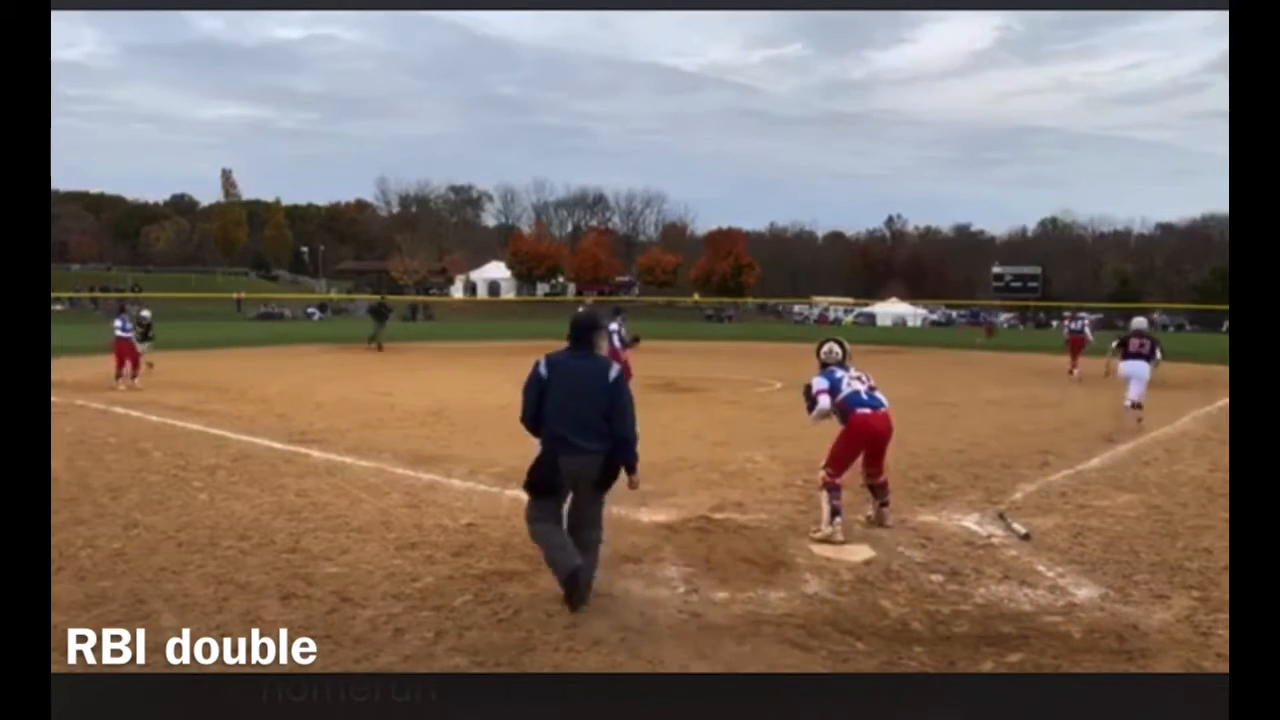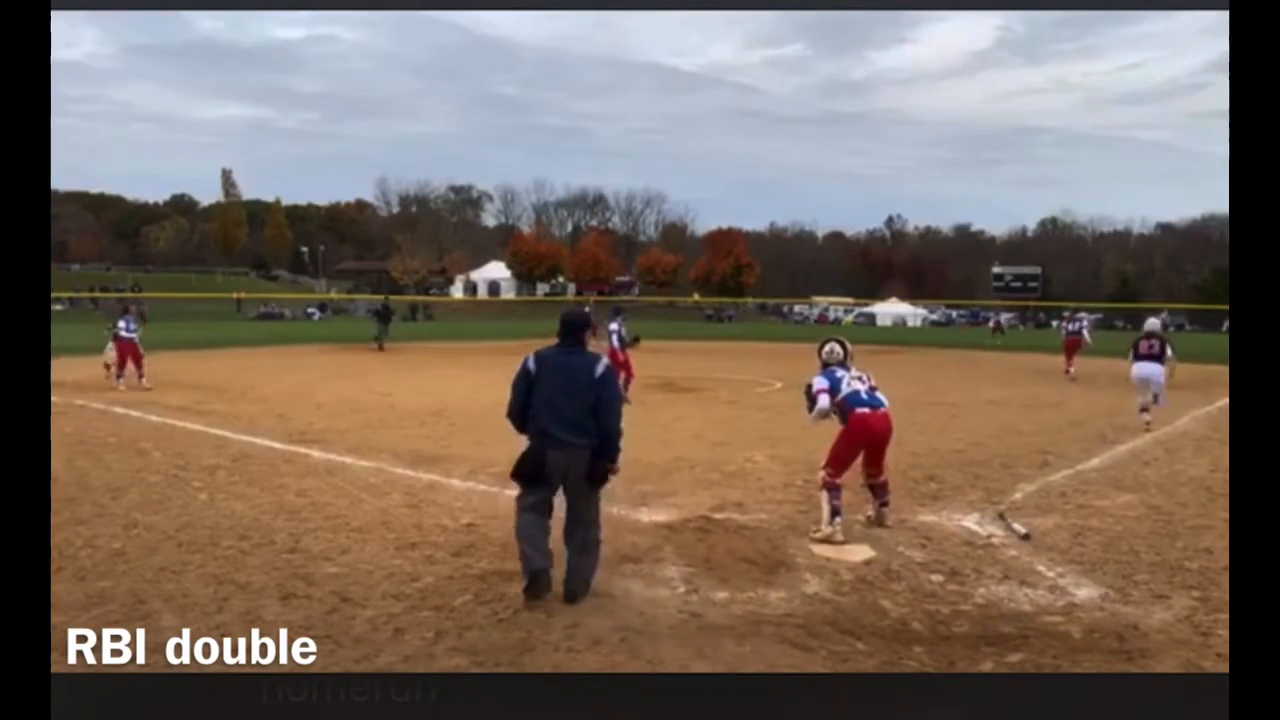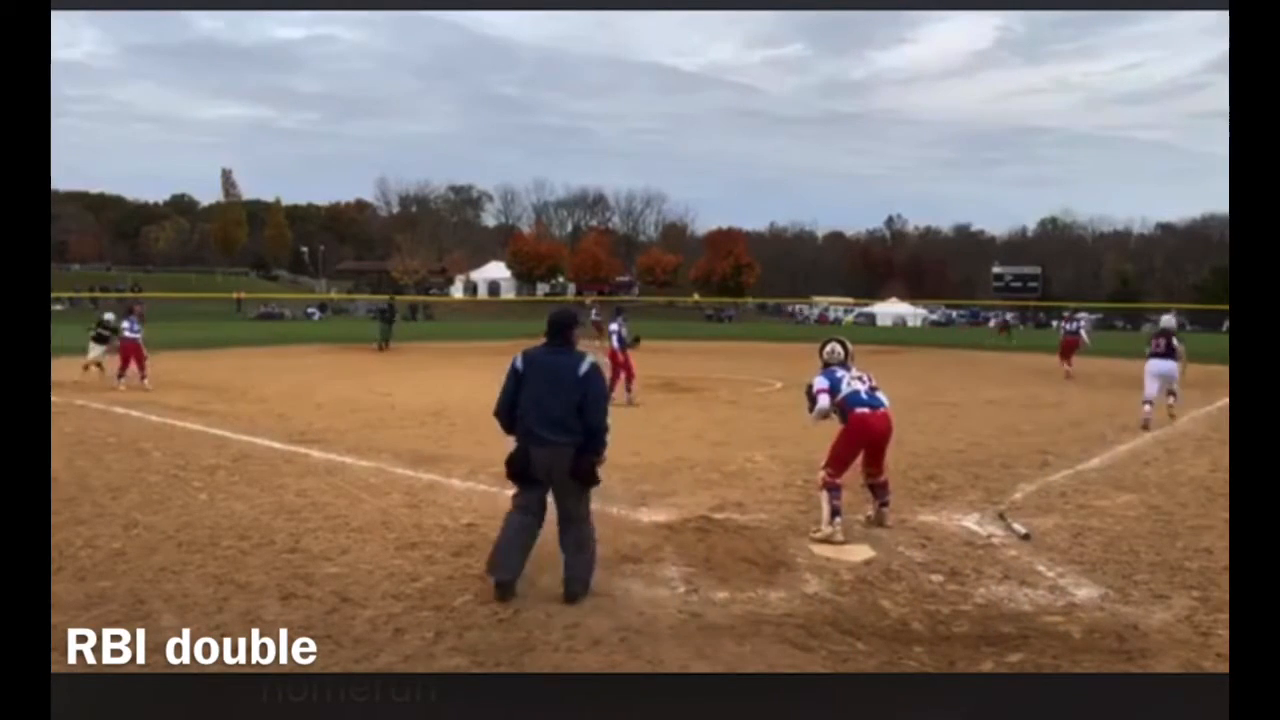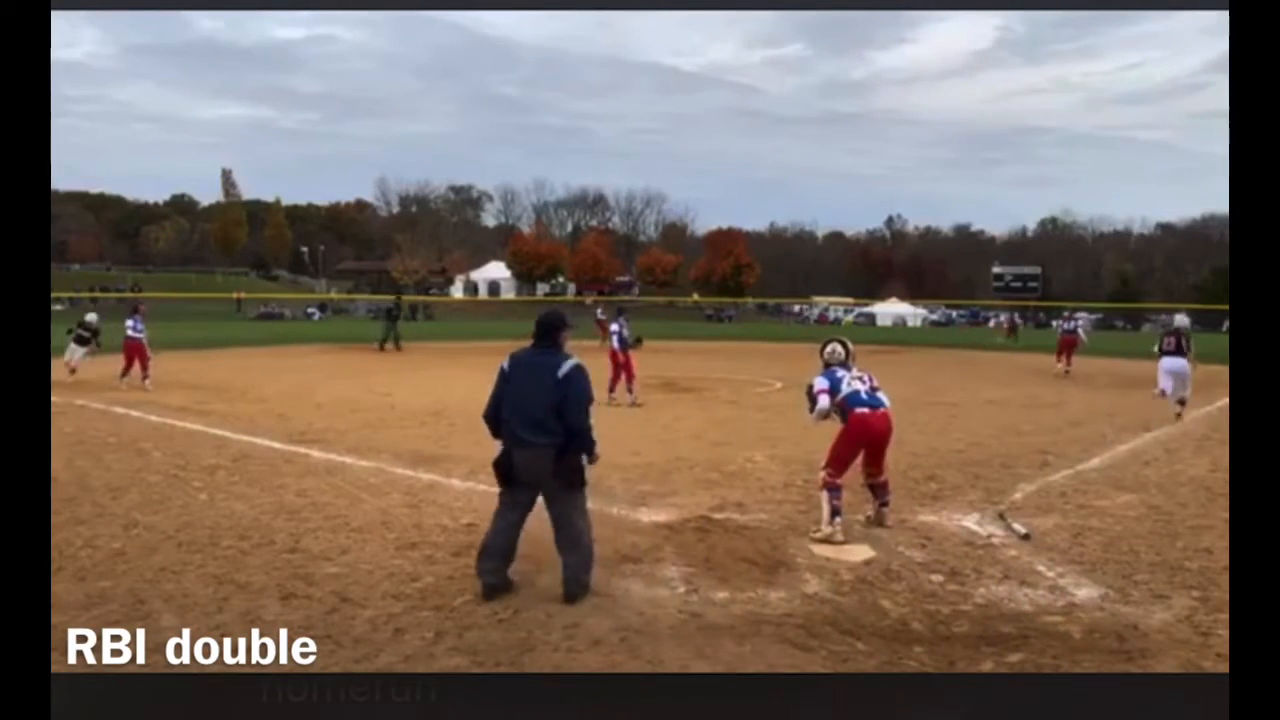
dt=0.1s
person 1, frame 1
left shoulder: (547, 366)
right shoulder: (610, 371)
left elbow: (529, 417)
right elbow: (624, 424)
right wrist: (630, 466)
left hip: (558, 458)
right hip: (597, 459)
left knee: (542, 517)
right knee: (586, 523)
left ankle: (570, 570)
right ankle: (578, 582)
person 1, frame 2
left shoulder: (536, 361)
right shoulder: (599, 367)
left elbow: (515, 410)
right elbow: (610, 420)
right wrist: (610, 457)
left hip: (544, 453)
right hip: (584, 455)
left knee: (531, 510)
right knee: (584, 521)
left ankle: (538, 572)
right ankle: (576, 585)
person 1, frame 3
left shoulder: (525, 360)
right shoulder: (586, 366)
left elbow: (503, 410)
right elbow: (595, 417)
left wrist: (520, 431)
right wrist: (597, 450)
left hip: (532, 452)
right hip: (571, 454)
left knee: (524, 514)
right knee: (577, 520)
left ankle: (504, 578)
right ankle: (576, 585)
person 1, frame 4
left shoulder: (512, 362)
right shoulder: (569, 368)
left elbow: (492, 411)
right elbow: (576, 420)
left wrist: (506, 439)
right wrist: (588, 448)
left hip: (518, 454)
right hip: (555, 455)
left knee: (508, 516)
right knee: (572, 520)
left ankle: (492, 579)
right ankle: (575, 583)
person 2, frame 1
left shoulder: (822, 378)
right shoulder: (859, 374)
left elbow: (824, 407)
right elbow: (883, 402)
left wrist: (814, 416)
left hip: (860, 422)
right hip: (883, 419)
left knee: (830, 474)
right knee: (874, 468)
left ankle: (832, 527)
right ankle: (882, 513)
person 2, frame 2
left shoulder: (823, 378)
right shoulder: (861, 375)
left elbow: (823, 406)
right elbow: (884, 402)
left wrist: (814, 415)
left hip: (859, 422)
right hip: (884, 420)
left knee: (830, 473)
right knee: (874, 467)
left ankle: (832, 527)
right ankle: (882, 513)
person 2, frame 3
left shoulder: (823, 378)
right shoulder: (862, 375)
left elbow: (823, 406)
right elbow: (884, 402)
left wrist: (815, 415)
left hip: (859, 422)
right hip: (883, 419)
left knee: (830, 474)
right knee: (874, 467)
left ankle: (832, 527)
right ankle: (881, 513)
person 2, frame 4
left shoulder: (824, 378)
right shoulder: (864, 375)
left elbow: (823, 406)
right elbow: (885, 402)
left wrist: (815, 416)
left hip: (859, 422)
right hip: (883, 420)
left knee: (831, 473)
right knee: (874, 467)
left ankle: (832, 527)
right ankle: (881, 513)
